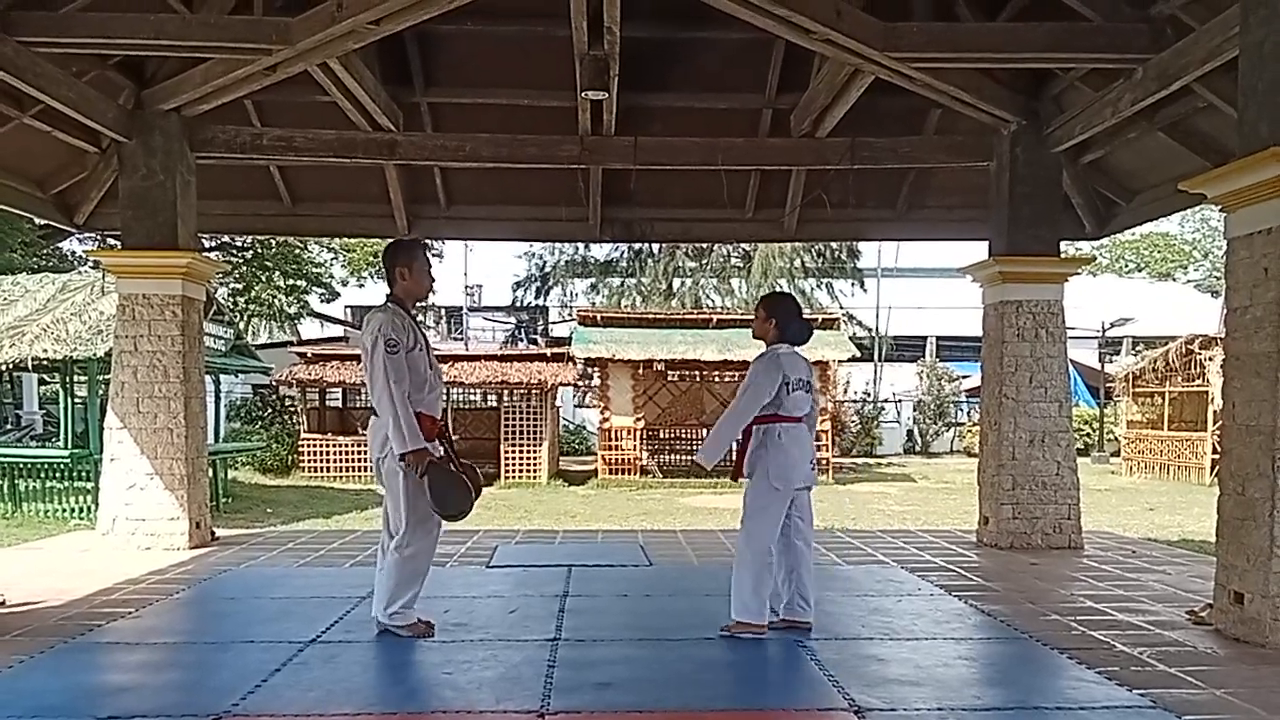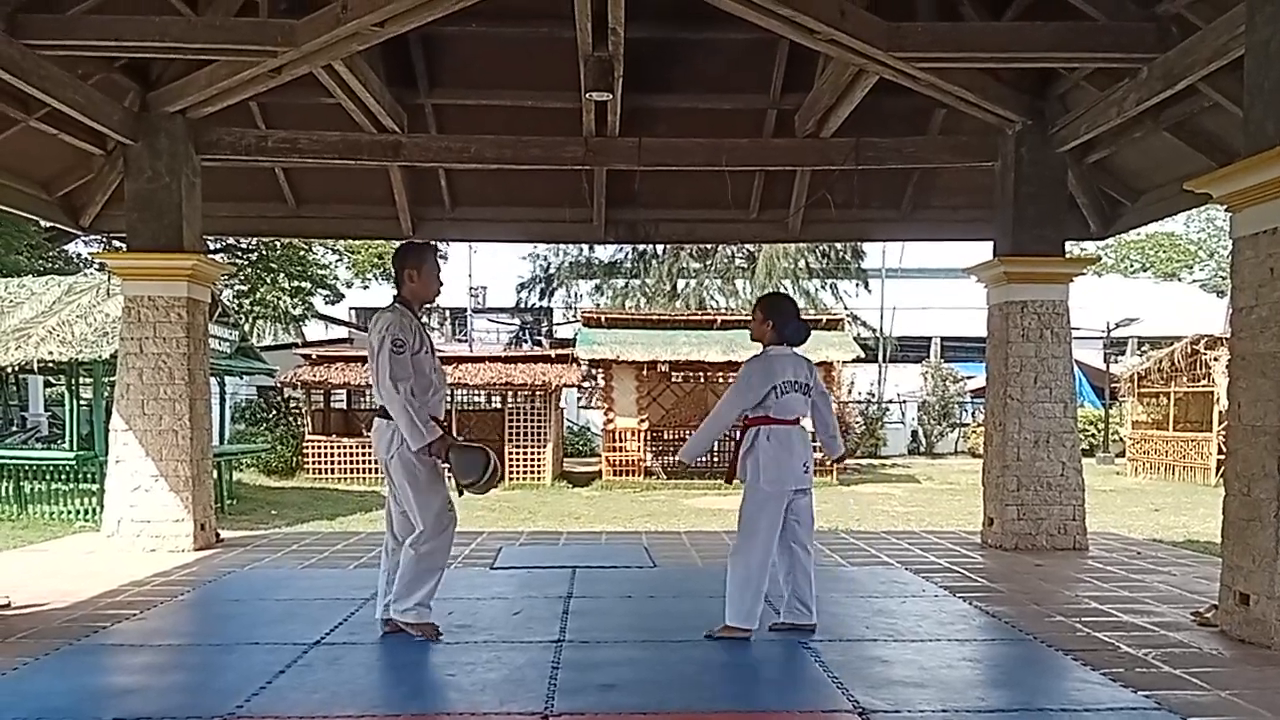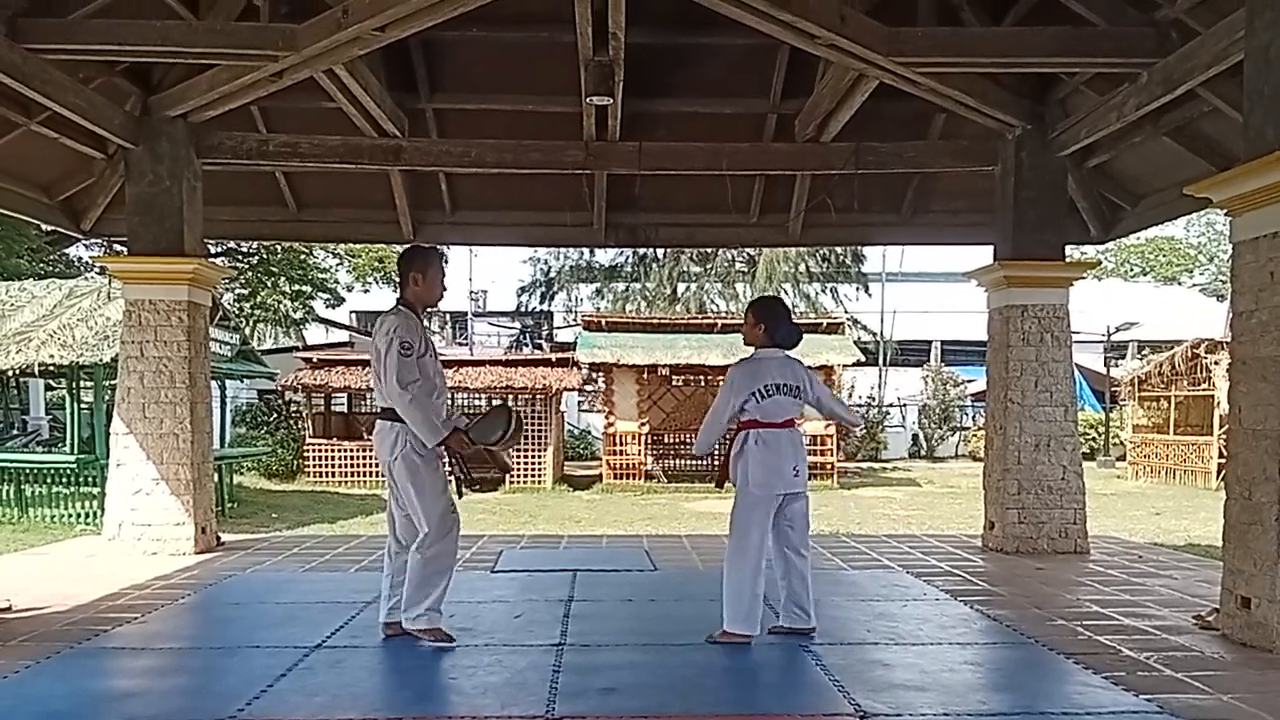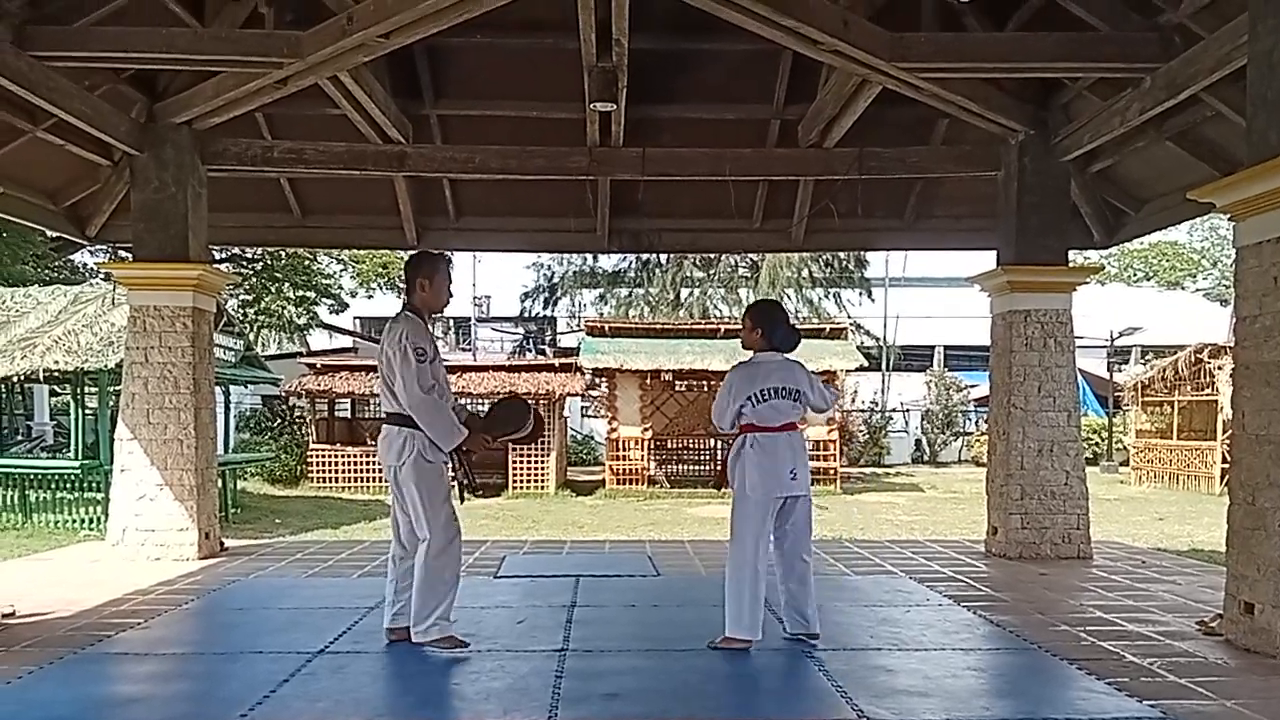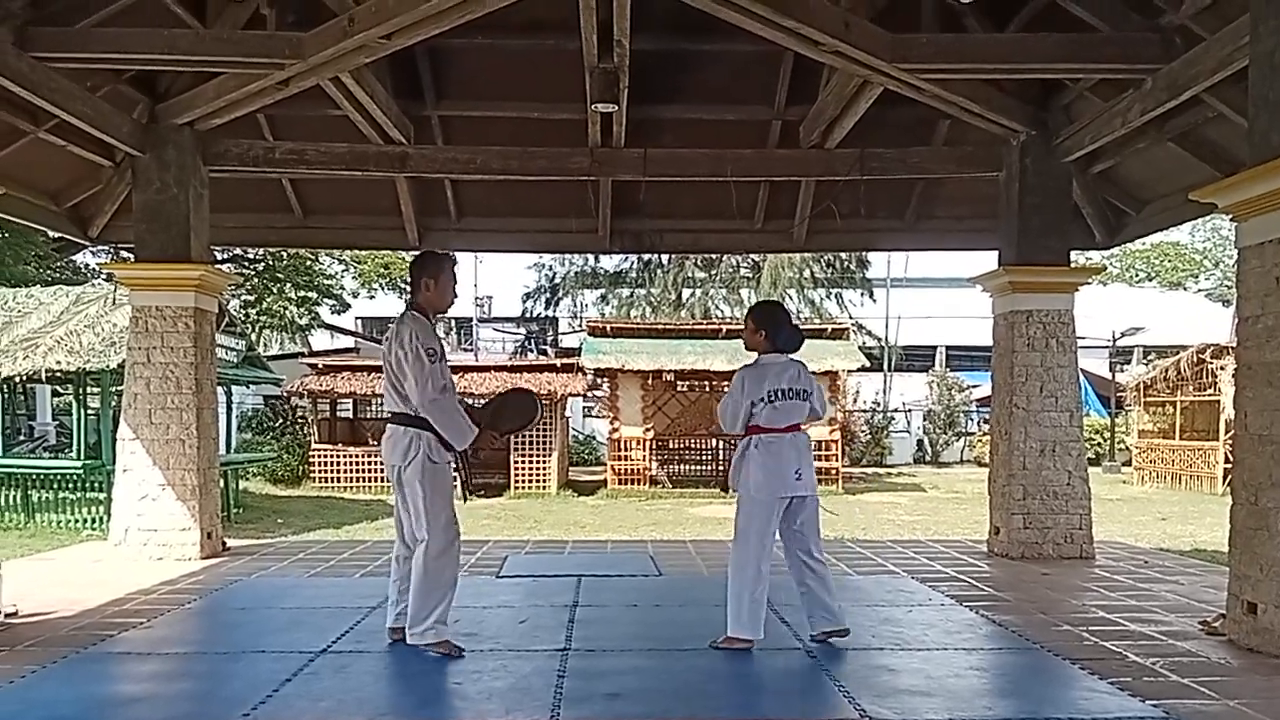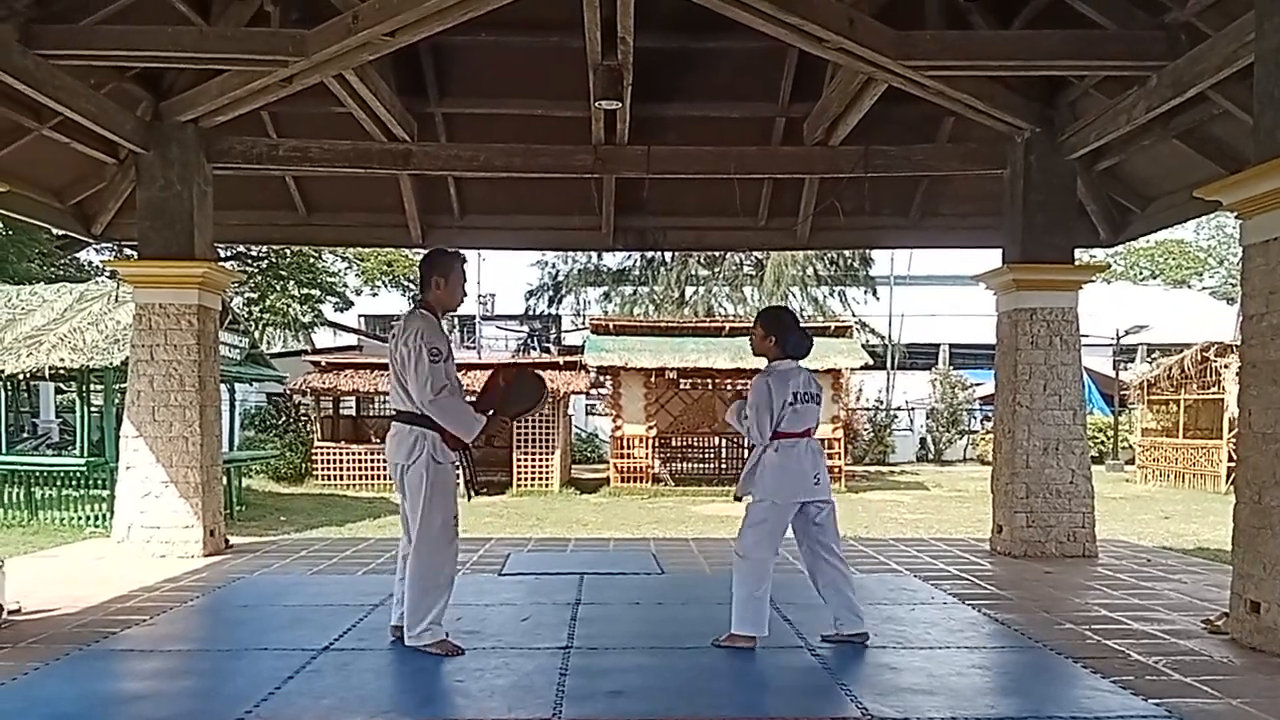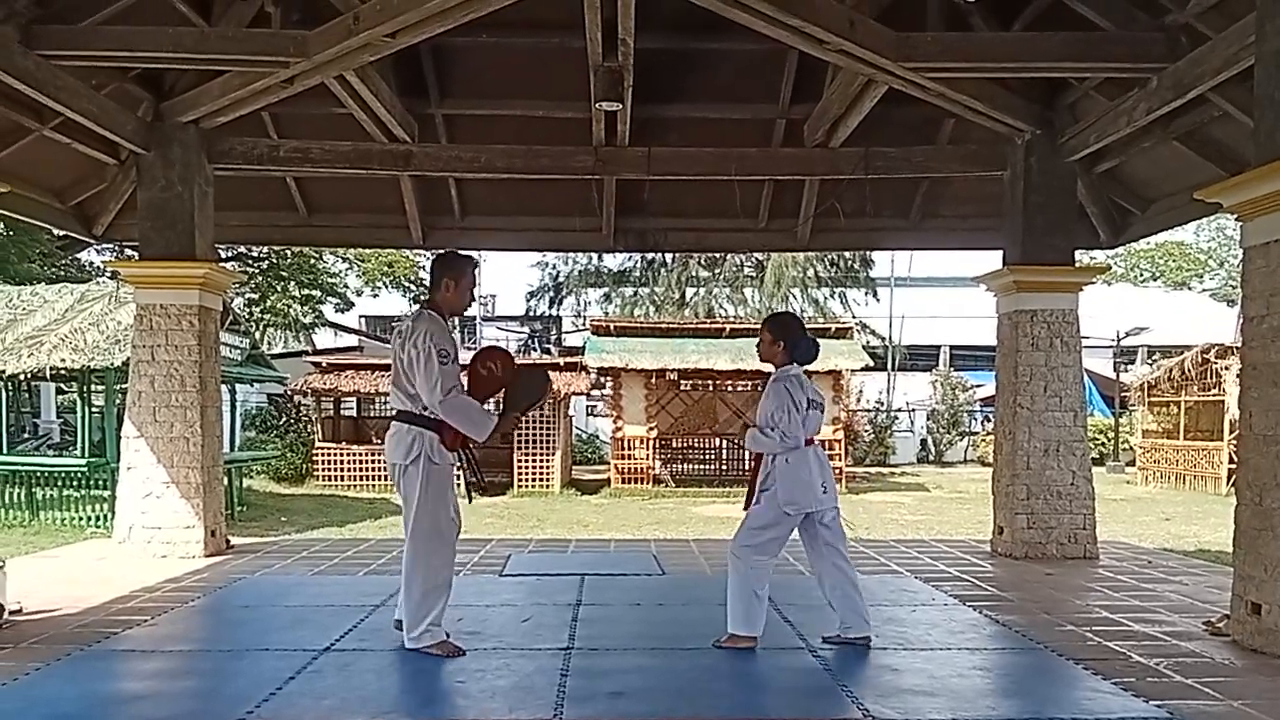
dt=0.1s
person 1, frame 1
left shoulder: (404, 322)
right shoulder: (386, 323)
right elbow: (389, 392)
left wrist: (423, 441)
right wrist: (415, 446)
left hip: (408, 438)
right hip: (399, 438)
left knee: (403, 528)
right knee: (417, 526)
left ankle: (392, 611)
right ankle: (395, 612)
person 1, frame 2
left shoulder: (409, 323)
right shoulder: (393, 323)
right elbow: (395, 389)
left wrist: (433, 436)
right wrist: (430, 438)
left hip: (413, 437)
right hip: (406, 438)
left knee: (405, 528)
right knee: (436, 521)
left ankle: (394, 611)
right ankle: (409, 607)
person 1, frame 3
left shoulder: (409, 324)
right shoulder: (398, 325)
right elbow: (402, 391)
left wrist: (446, 427)
right wrist: (443, 433)
left hip: (411, 440)
right hip: (407, 440)
left knee: (407, 532)
right knee: (438, 525)
left ankle: (395, 616)
right ankle: (419, 615)
person 1, frame 4
left shoulder: (413, 330)
right shoulder: (408, 331)
right elbow: (419, 397)
left wrist: (463, 418)
right wrist: (461, 436)
left hip: (415, 444)
right hip: (413, 444)
left knee: (411, 537)
right knee: (441, 535)
left ankle: (400, 622)
right ankle: (431, 626)
person 1, frame 5
left shoulder: (412, 327)
right shoulder: (417, 331)
right elbow: (431, 397)
left wrist: (470, 419)
right wrist: (473, 434)
left hip: (415, 443)
right hip: (419, 445)
left knee: (413, 538)
right knee: (438, 539)
left ankle: (401, 621)
right ankle: (425, 630)
person 1, frame 6
left shoulder: (418, 325)
right shoulder: (423, 329)
right elbow: (433, 396)
left wrist: (474, 412)
right wrist: (480, 426)
left hip: (419, 441)
right hip: (423, 443)
left knee: (420, 536)
right knee: (435, 538)
left ankle: (405, 619)
right ankle: (422, 630)
person 1, frame 7
left shoulder: (417, 324)
right shoulder: (431, 330)
right elbow: (441, 397)
left wrist: (475, 402)
right wrist: (493, 425)
left hip: (420, 441)
right hip: (422, 443)
left knee: (437, 534)
right knee: (431, 539)
left ankle: (412, 614)
right ankle: (422, 632)
person 2, frame 1
left shoulder: (768, 364)
right shoulder: (802, 365)
left elbow: (740, 412)
left wrist: (706, 454)
left hip: (774, 456)
right hip: (799, 454)
left knee: (756, 539)
right knee: (794, 539)
left ankle: (750, 617)
right ankle: (797, 612)
person 2, frame 2
left shoulder: (759, 366)
right shoulder: (804, 366)
left elbow: (726, 412)
right elbow: (823, 408)
left wrist: (690, 451)
right wrist: (834, 446)
left hip: (768, 459)
right hip: (797, 457)
left knee: (752, 543)
right knee: (795, 542)
left ankle: (740, 622)
right ankle: (801, 615)
person 2, frame 3
left shoulder: (743, 371)
right shoulder: (798, 369)
left elbow: (720, 417)
right elbow: (828, 403)
left wrist: (702, 444)
right wrist: (849, 418)
left hip: (759, 462)
right hip: (793, 460)
left knee: (747, 547)
right knee: (792, 546)
left ankle: (740, 627)
right ankle: (798, 619)
person 2, frame 4
left shoulder: (741, 375)
right shoulder: (797, 371)
left elbow: (723, 420)
right elbow: (825, 402)
left wrist: (744, 413)
left hip: (757, 466)
right hip: (793, 464)
left knee: (747, 551)
right knee: (795, 549)
left ankle: (741, 632)
right ankle: (804, 625)
person 2, frame 5
left shoulder: (748, 375)
right shoulder: (801, 372)
left elbow: (733, 423)
right elbow: (818, 411)
left wrist: (728, 402)
left hip: (764, 467)
right hip: (798, 464)
left knee: (750, 553)
right knee: (805, 550)
left ankle: (743, 632)
right ankle: (830, 621)
person 2, frame 6
left shoulder: (765, 382)
right shoulder: (807, 378)
left elbow: (757, 432)
left wrist: (736, 412)
left hip: (778, 473)
right hip: (811, 470)
left knee: (752, 552)
right knee: (824, 551)
left ankle: (746, 630)
right ankle: (852, 625)
person 2, frame 7
left shoulder: (780, 386)
right shoulder: (802, 382)
left elbow: (787, 439)
left wrist: (753, 437)
right wrist: (761, 433)
left hip: (788, 480)
right hip: (814, 477)
left knee: (747, 551)
right knee: (830, 554)
left ankle: (745, 631)
right ankle: (856, 627)
